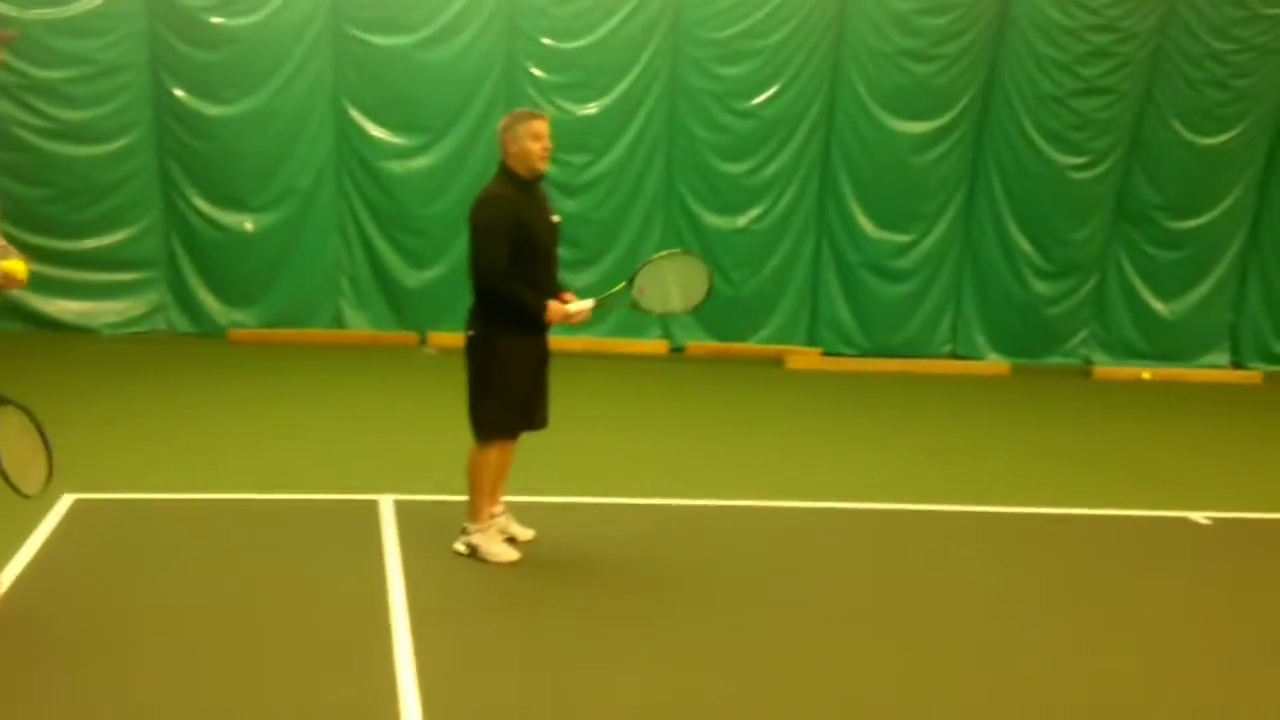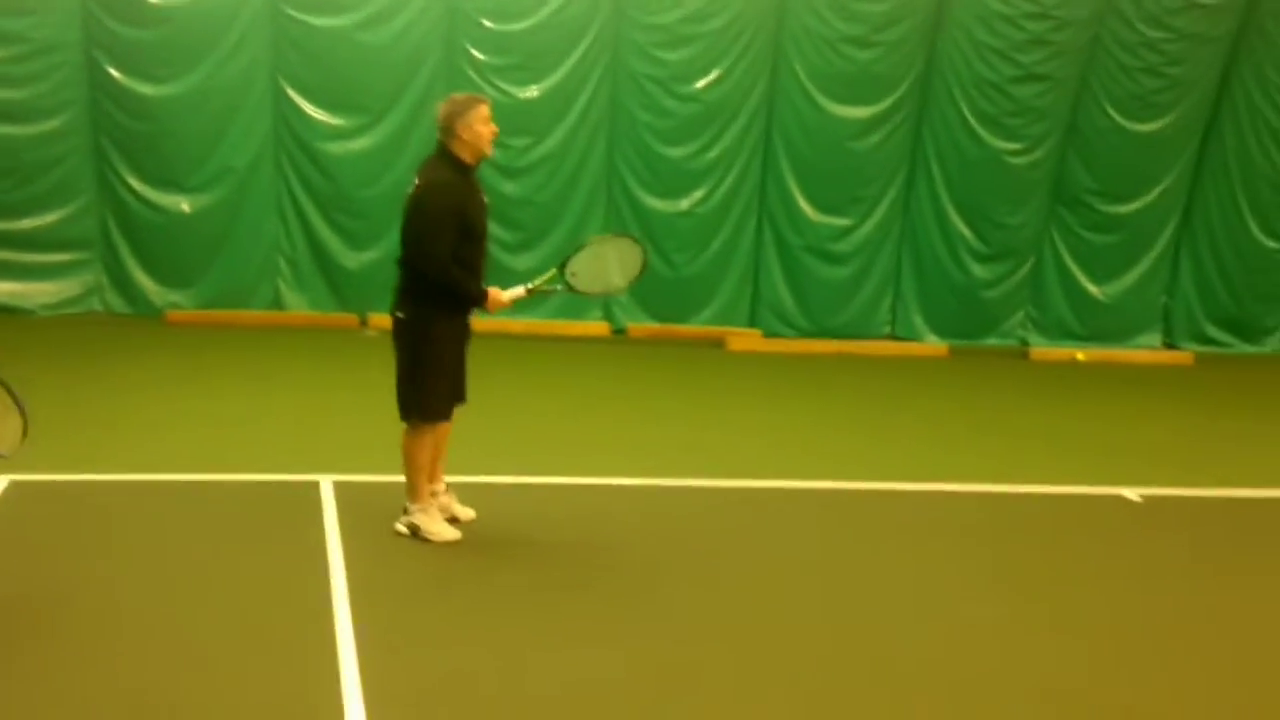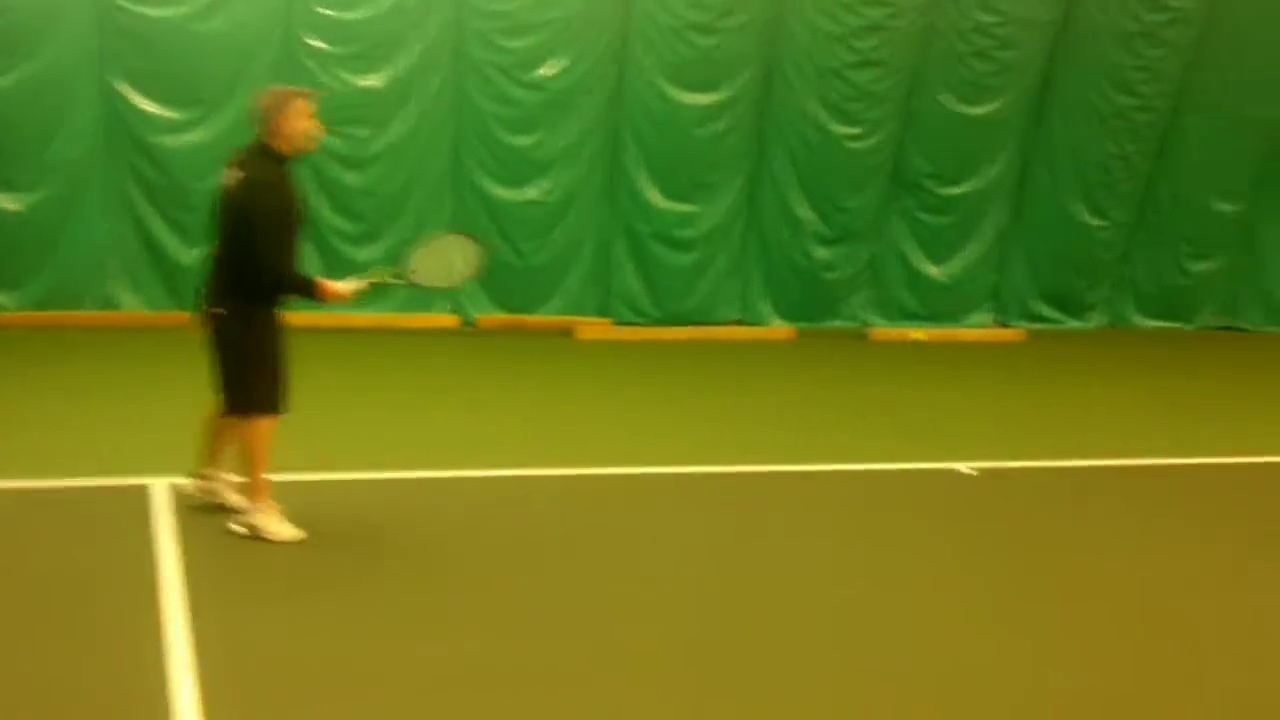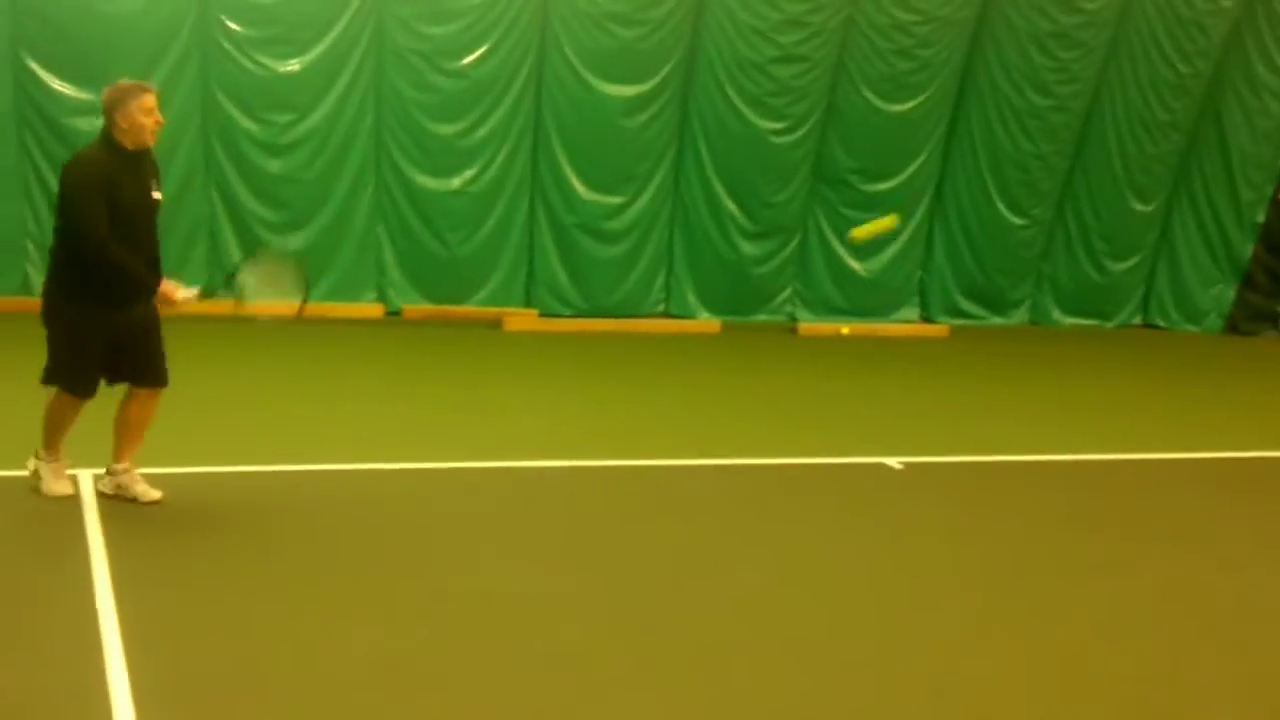
dt=0.7s
person 1, frame 1
left shoulder: (537, 196)
right shoulder: (496, 202)
right elbow: (491, 278)
left wrist: (560, 295)
right wrist: (541, 308)
left hip: (529, 334)
right hip: (497, 335)
left knee: (512, 430)
right knee: (491, 433)
left ankle: (494, 512)
right ankle: (475, 529)
person 1, frame 2
left shoulder: (459, 176)
right shoulder: (439, 187)
right elbow: (432, 265)
left wrist: (475, 293)
right wrist: (481, 296)
left hip: (448, 312)
right hip: (426, 315)
left knee: (443, 407)
right knee: (424, 413)
left ankle: (435, 490)
right ankle: (416, 510)
person 1, frame 3
left shoulder: (257, 167)
right shoulder: (263, 181)
right elbow: (267, 264)
left wrist: (304, 285)
right wrist: (315, 289)
left hip: (238, 301)
right hip: (244, 307)
left knee: (238, 399)
right knee: (260, 407)
left ankle: (207, 475)
right ankle: (257, 510)
person 1, frame 4
left shoulder: (146, 163)
right shoulder: (86, 169)
right elbow: (96, 246)
left wrist: (153, 283)
right wrist: (155, 284)
left hip: (130, 299)
right hip: (78, 299)
left knee: (150, 381)
right knee: (74, 389)
left ankle: (119, 471)
right ankle: (48, 458)
